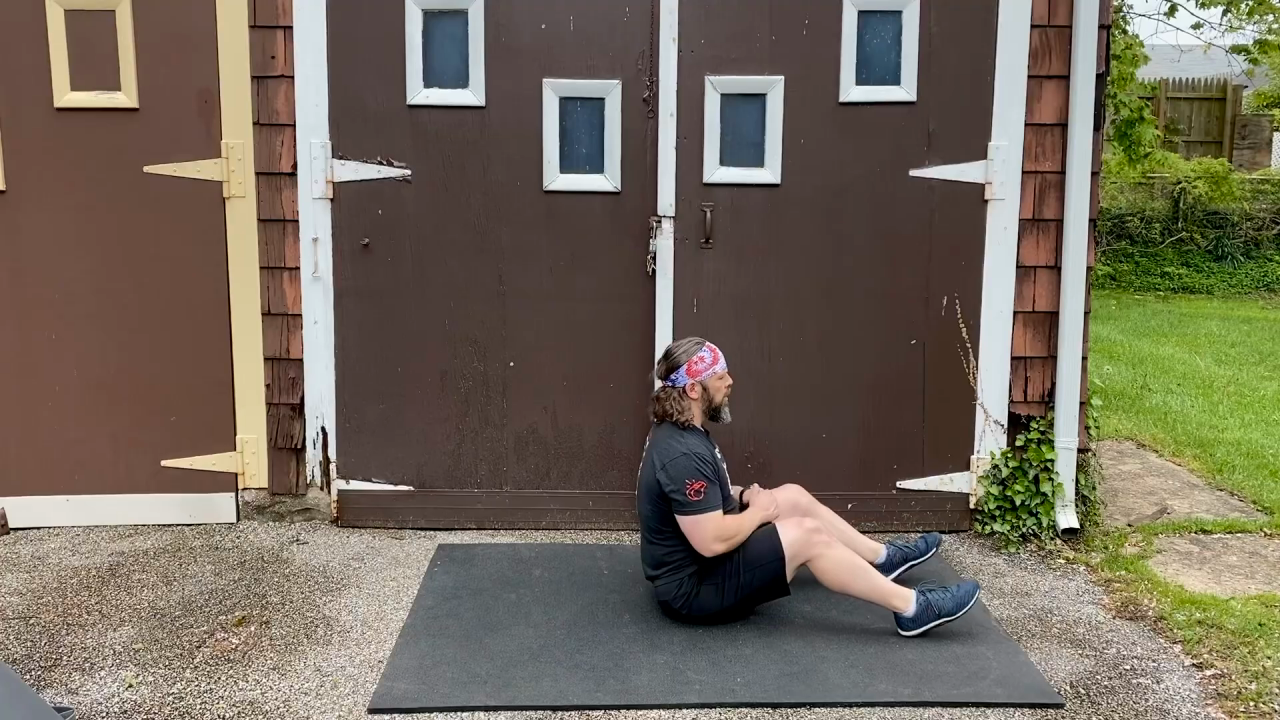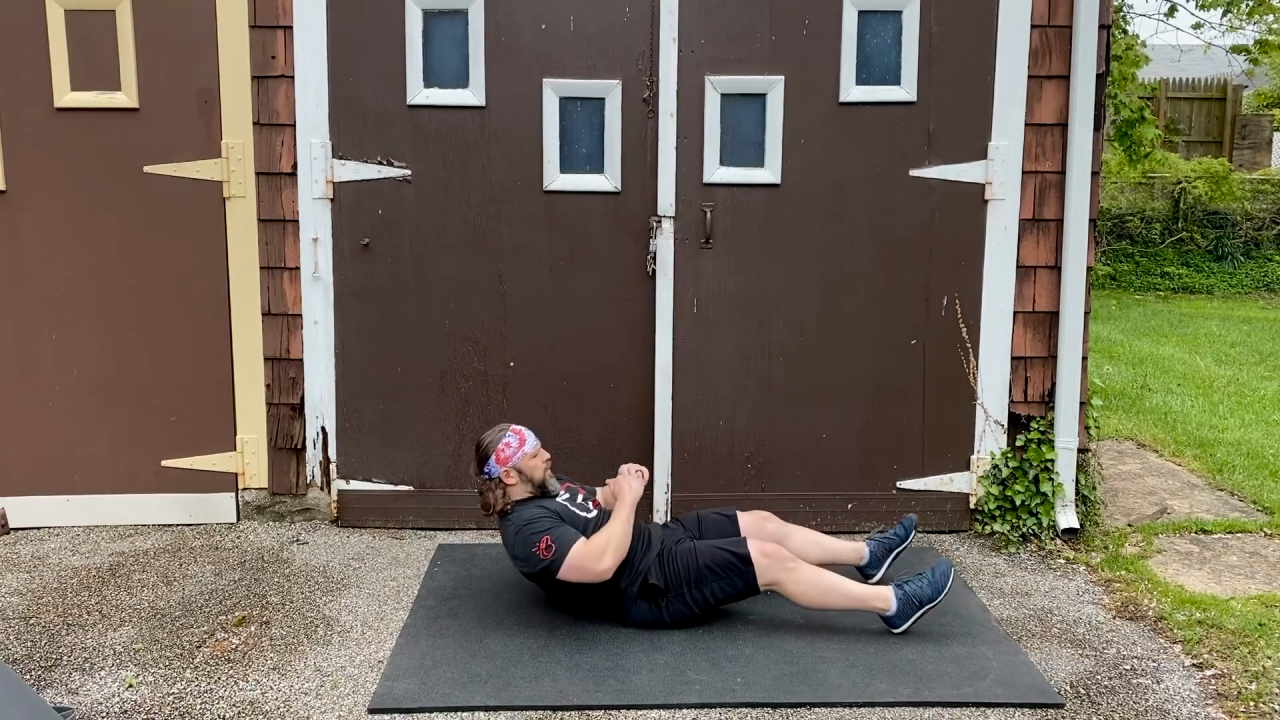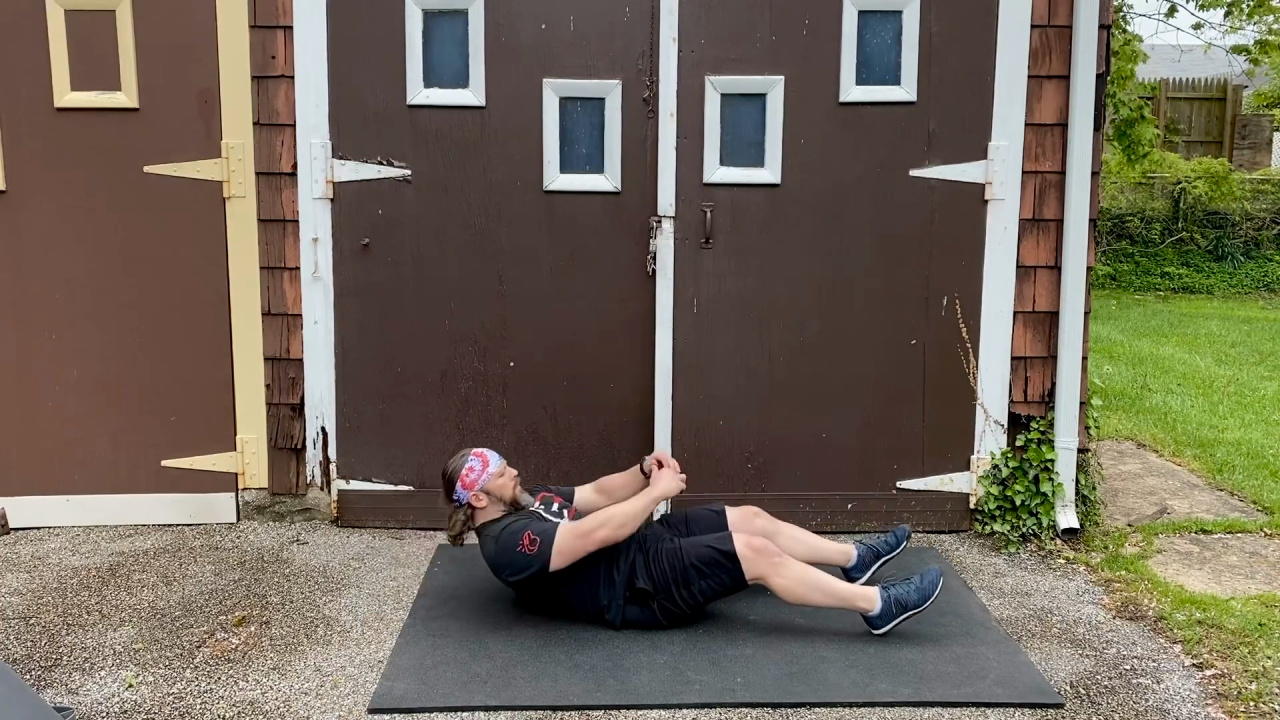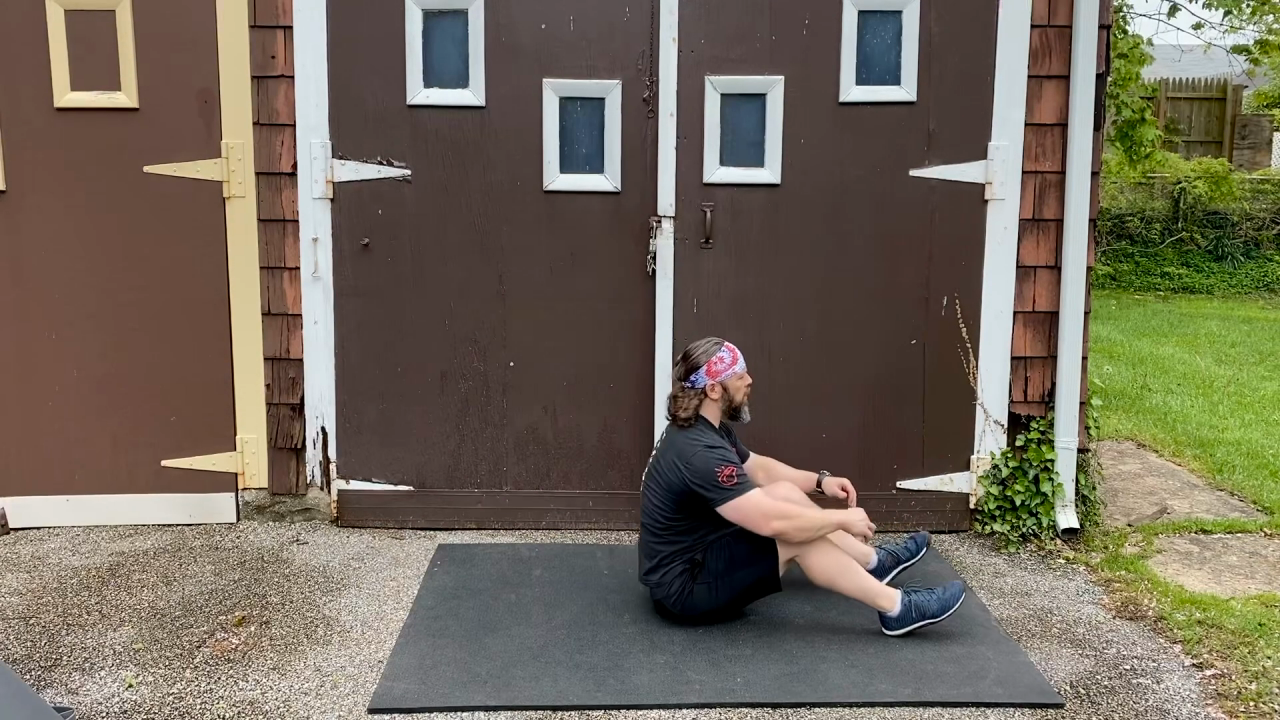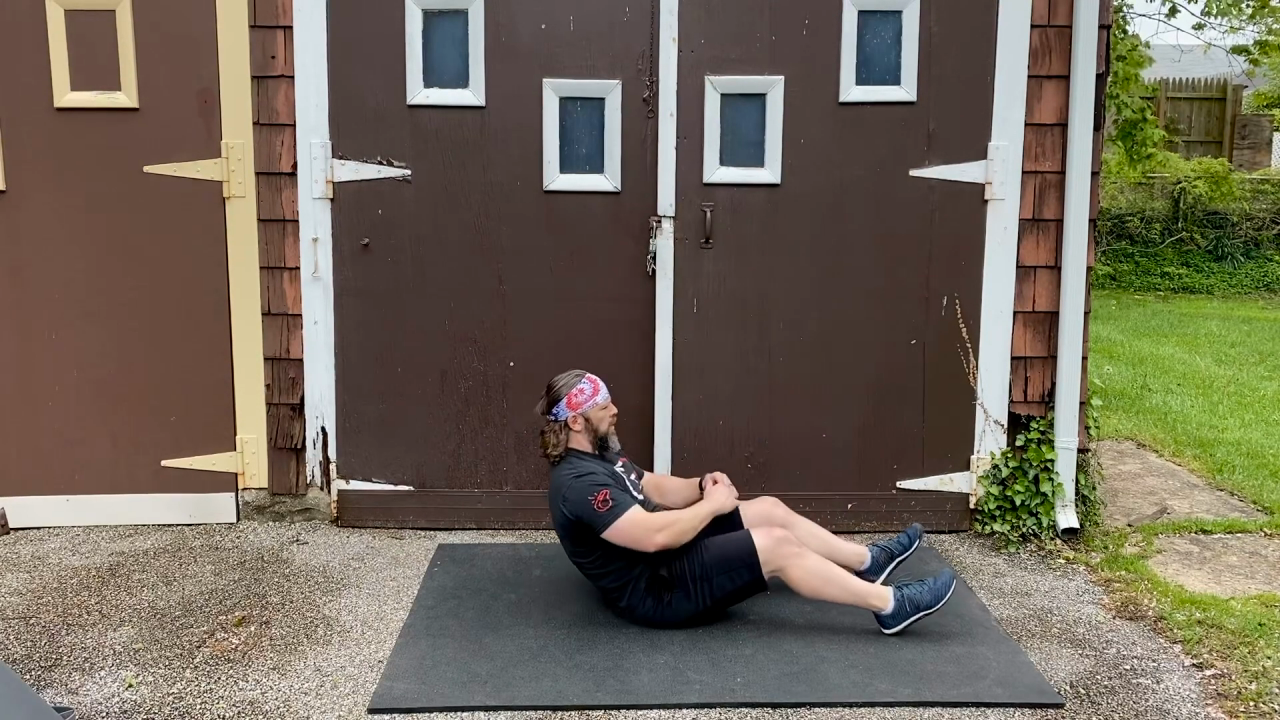
dt=1s
person 1, frame 1
left shoulder: (679, 431)
right shoulder: (683, 454)
right elbow: (712, 543)
left wrist: (740, 497)
right wrist: (758, 513)
left hip: (698, 564)
right hip: (694, 587)
left knee: (793, 496)
right knee: (809, 533)
left ankle: (883, 557)
right ankle: (911, 608)
person 1, frame 2
left shoulder: (545, 490)
right shoulder: (526, 527)
left elbow: (603, 505)
right elbow: (599, 563)
left wrist: (624, 486)
right wrist: (629, 501)
left hip: (659, 545)
right hip: (649, 590)
left knee: (763, 524)
right knee: (771, 560)
left ankle: (866, 556)
right ankle: (892, 604)
person 1, frame 3
left shoulder: (522, 506)
right shoulder: (508, 544)
left elbow: (602, 499)
right elbow: (599, 533)
left wrist: (643, 471)
right wrist: (656, 492)
left hip: (648, 544)
right hip: (642, 590)
left knee: (752, 518)
right knee: (759, 553)
left ankle: (854, 558)
right ankle: (876, 605)
person 1, frame 4
left shoulder: (703, 428)
right shoulder: (699, 453)
left elbow: (759, 469)
right elbow: (773, 523)
left wrist: (821, 480)
right wrist: (842, 520)
left hip: (696, 556)
right hip: (686, 586)
left knee: (785, 491)
right knee: (797, 536)
left ankle: (873, 562)
right ankle: (896, 608)
person 1, frame 5
left shoulder: (598, 456)
right shoulder: (580, 483)
left elbow: (656, 490)
right elbow: (656, 537)
left wrist: (702, 485)
right wrist: (713, 505)
left hip: (665, 560)
right hip: (653, 591)
left knee: (769, 509)
right knee: (777, 545)
left ankle: (867, 562)
right ankle: (887, 606)
